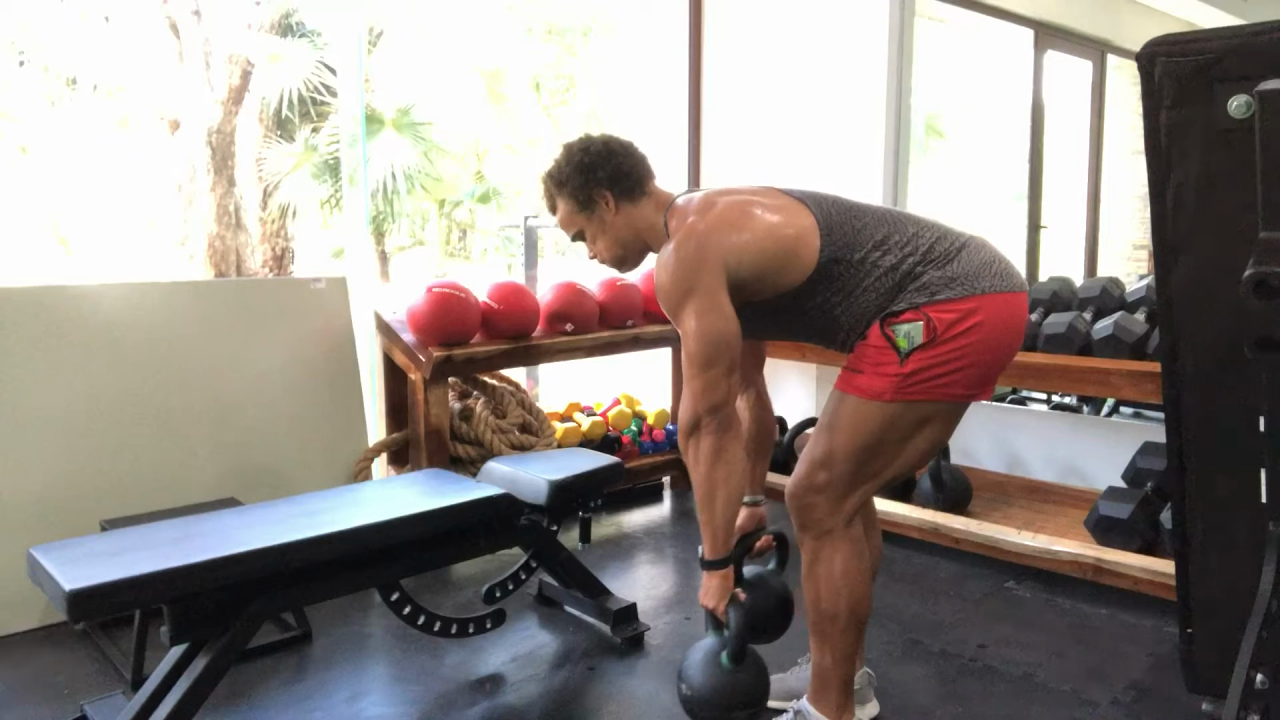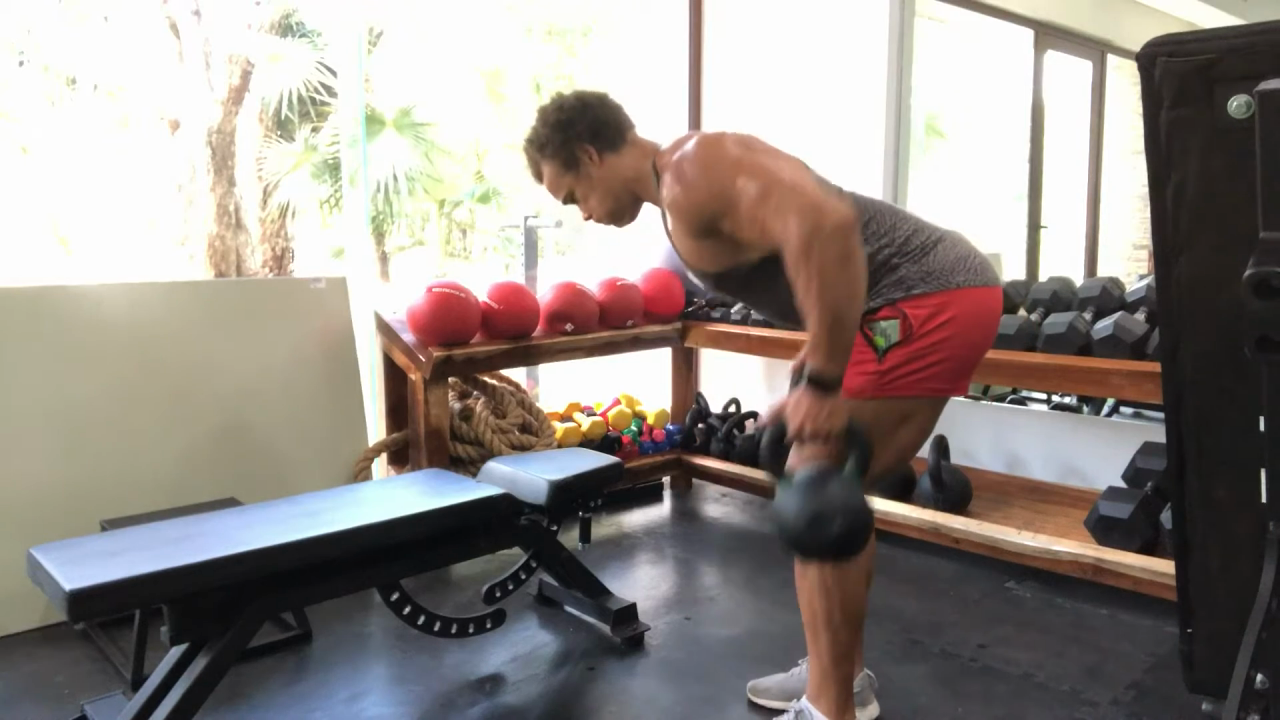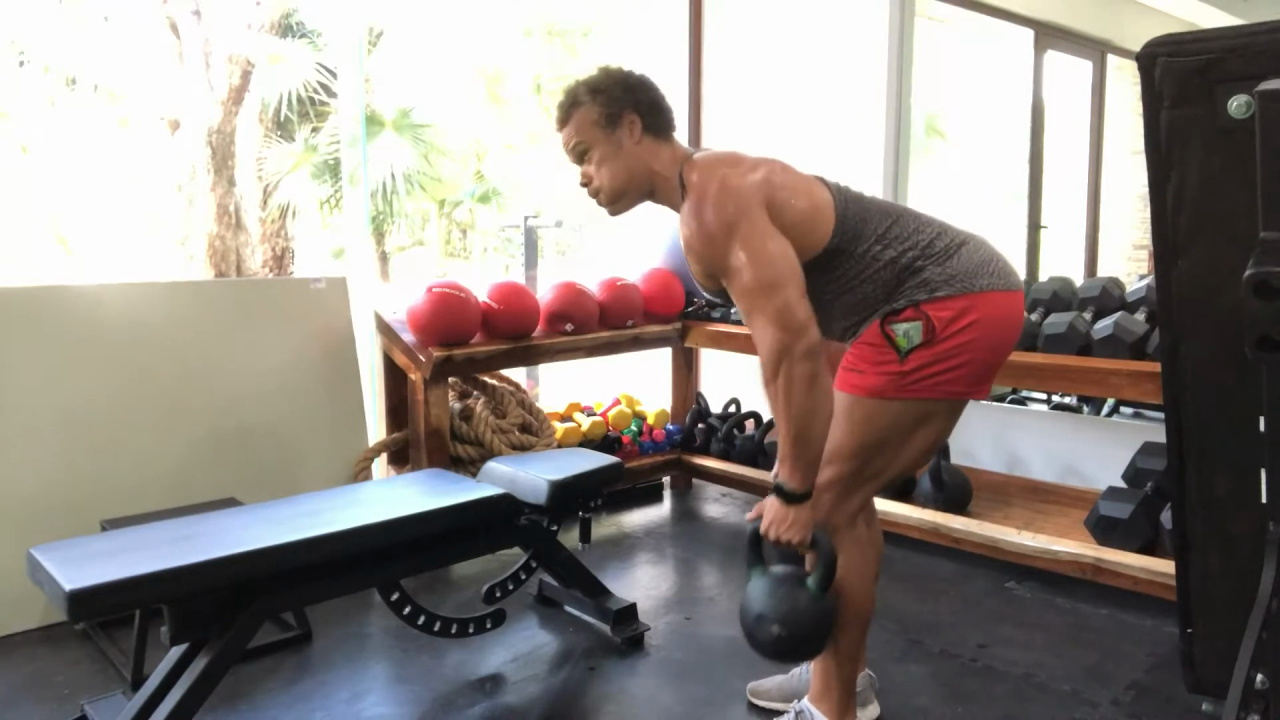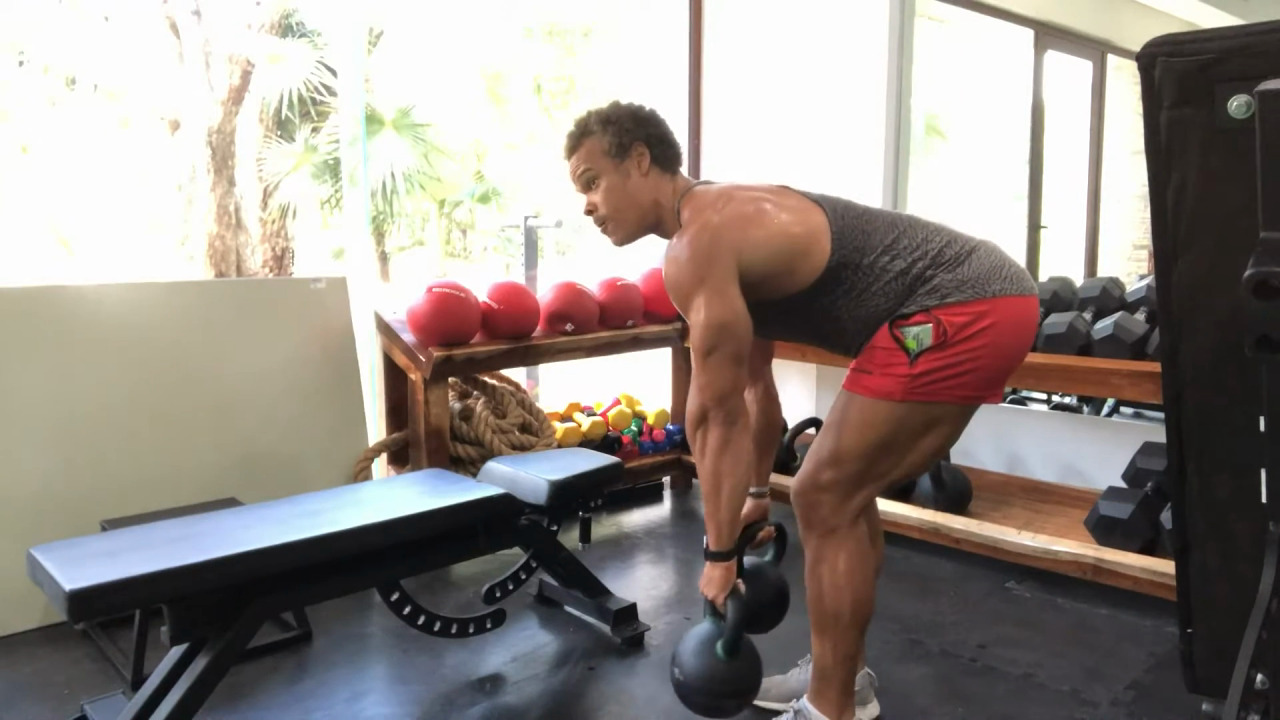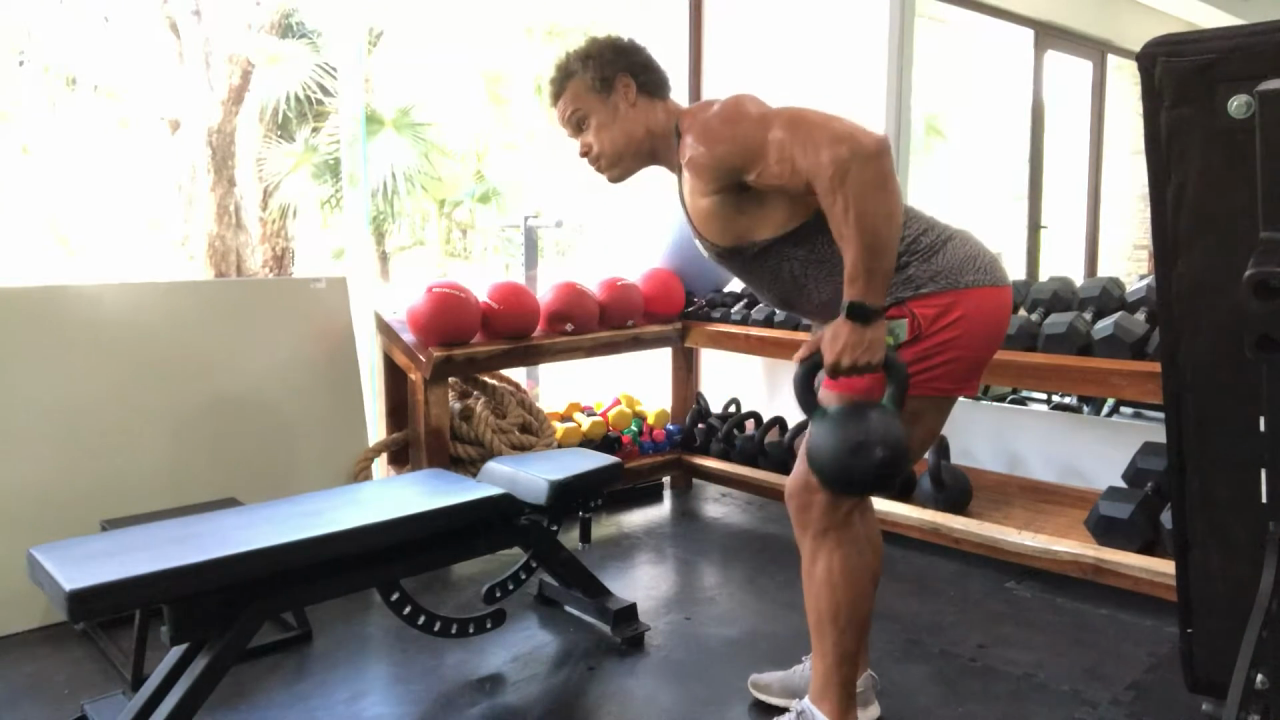
dt=1s
person 1, frame 1
left shoulder: (686, 254)
right shoulder: (709, 228)
left elbow: (706, 420)
right elbow: (745, 391)
left wrist: (716, 562)
right wrist: (751, 500)
left hip: (952, 310)
right hip: (972, 294)
left knee: (820, 501)
right knee: (841, 492)
person 1, frame 2
left shoulder: (690, 175)
right shoulder: (692, 185)
left elbow: (827, 224)
left wrist: (820, 385)
right wrist: (814, 378)
left hip: (925, 304)
right hip: (946, 291)
person 1, frame 3
left shoulder: (711, 206)
right shoulder: (715, 190)
left elbow: (792, 349)
right elbow: (801, 337)
left wrist: (793, 492)
right wrist: (803, 469)
left hip: (948, 306)
right hip: (967, 294)
left knee: (829, 502)
right knee: (838, 491)
person 1, frame 4
left shoulder: (697, 247)
right shoulder: (722, 223)
left elbow: (715, 413)
right elbow: (754, 388)
left wrist: (719, 554)
right wrist: (755, 494)
left hip: (961, 313)
right hip: (981, 300)
left knee: (824, 501)
right knee: (842, 493)
person 1, frame 5
left shoulder: (713, 138)
right shoulder: (703, 163)
left elbow: (859, 152)
left wrist: (860, 314)
right wrist: (847, 318)
left hip: (933, 301)
right hip: (952, 291)
left knee: (818, 499)
right knee: (836, 493)
